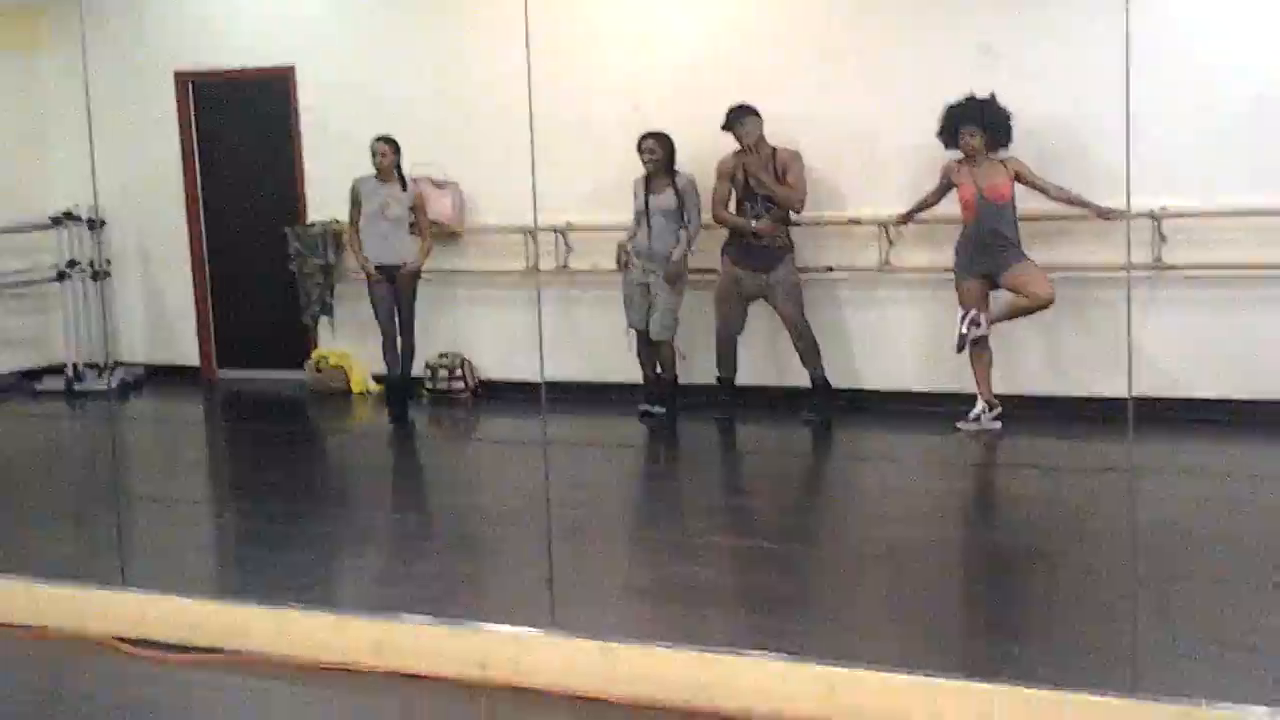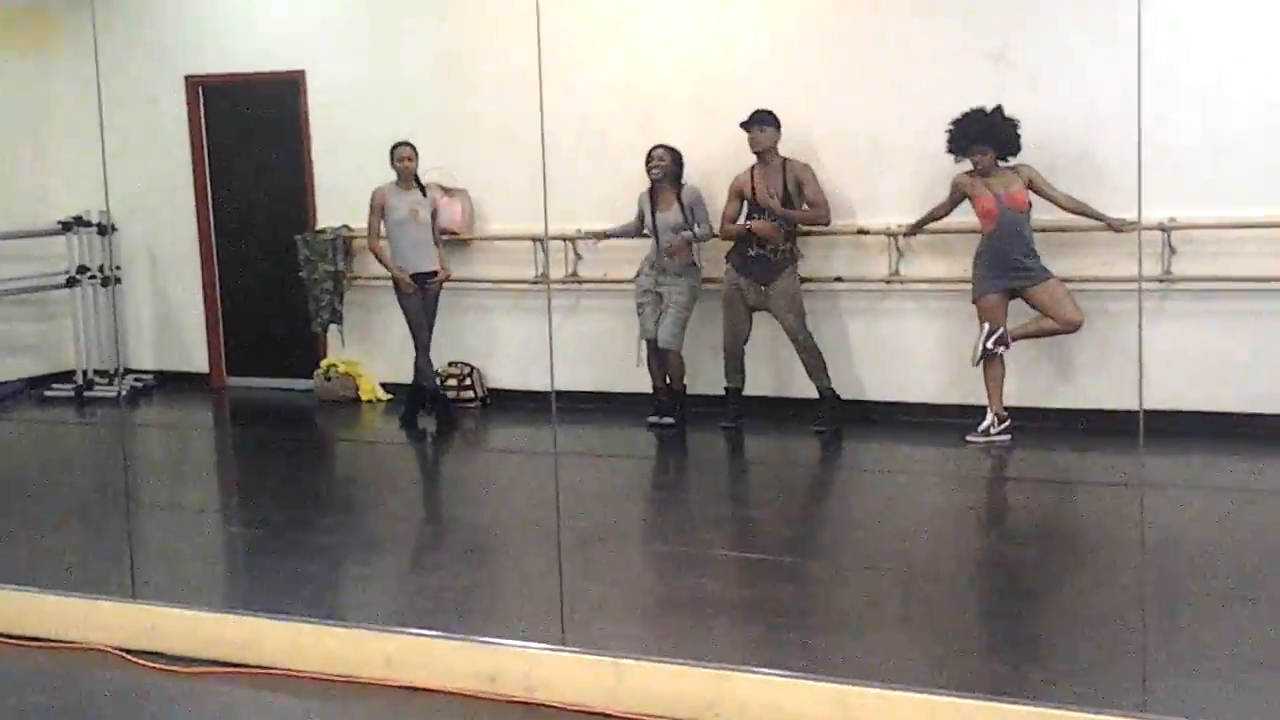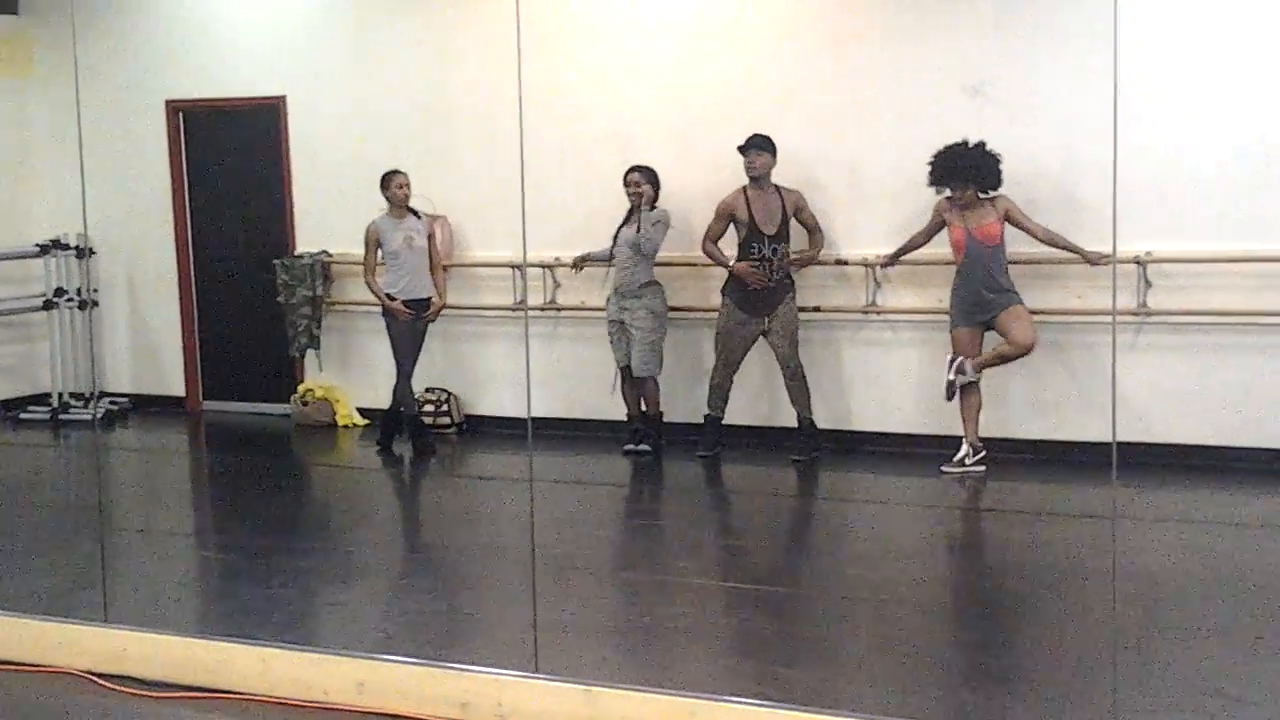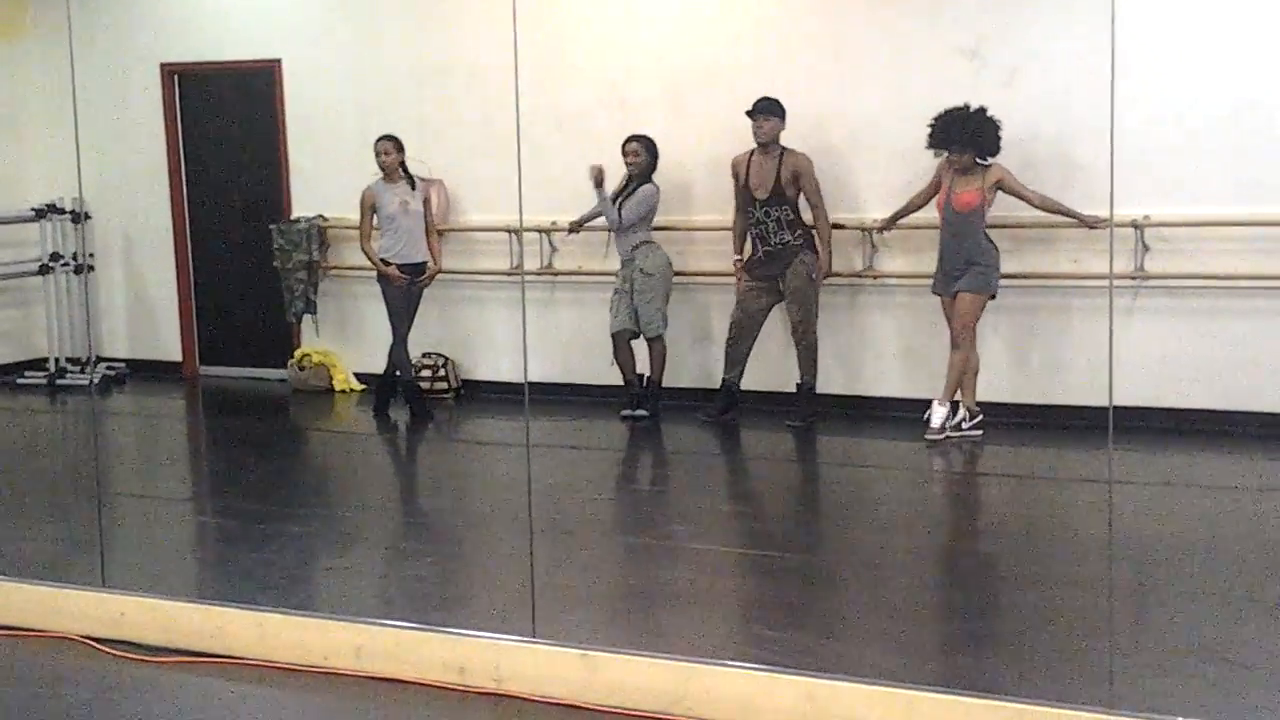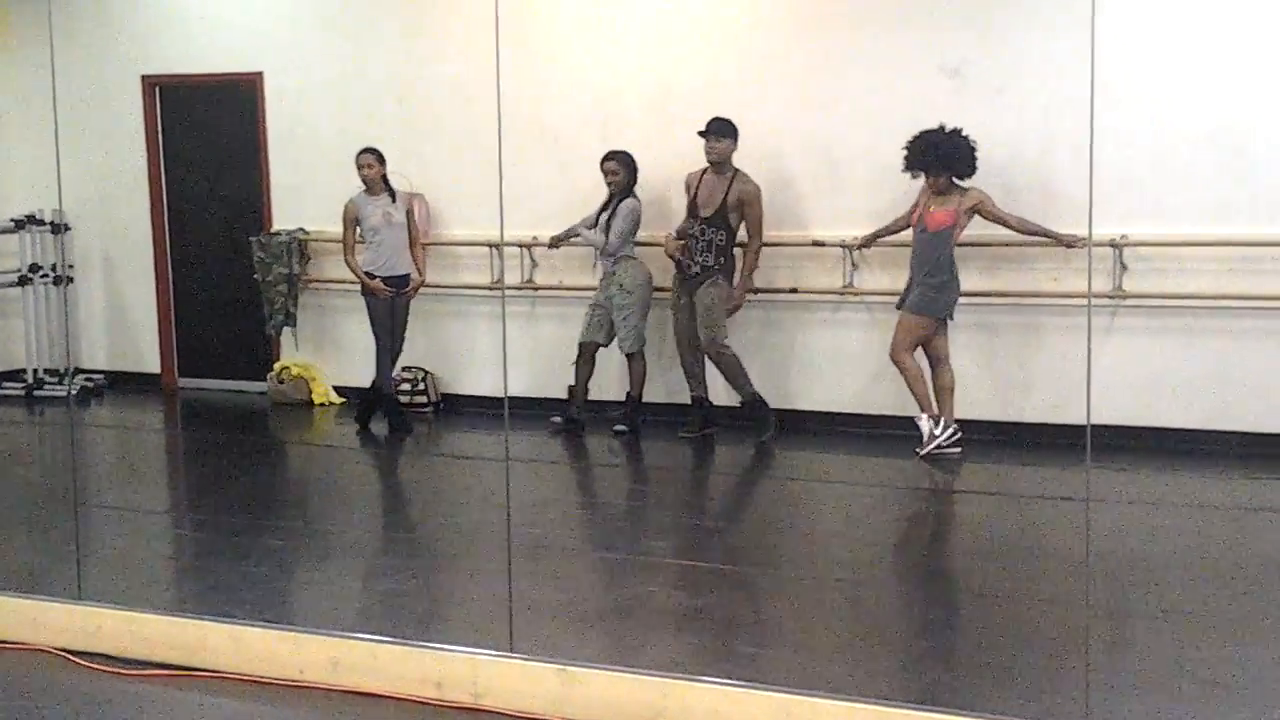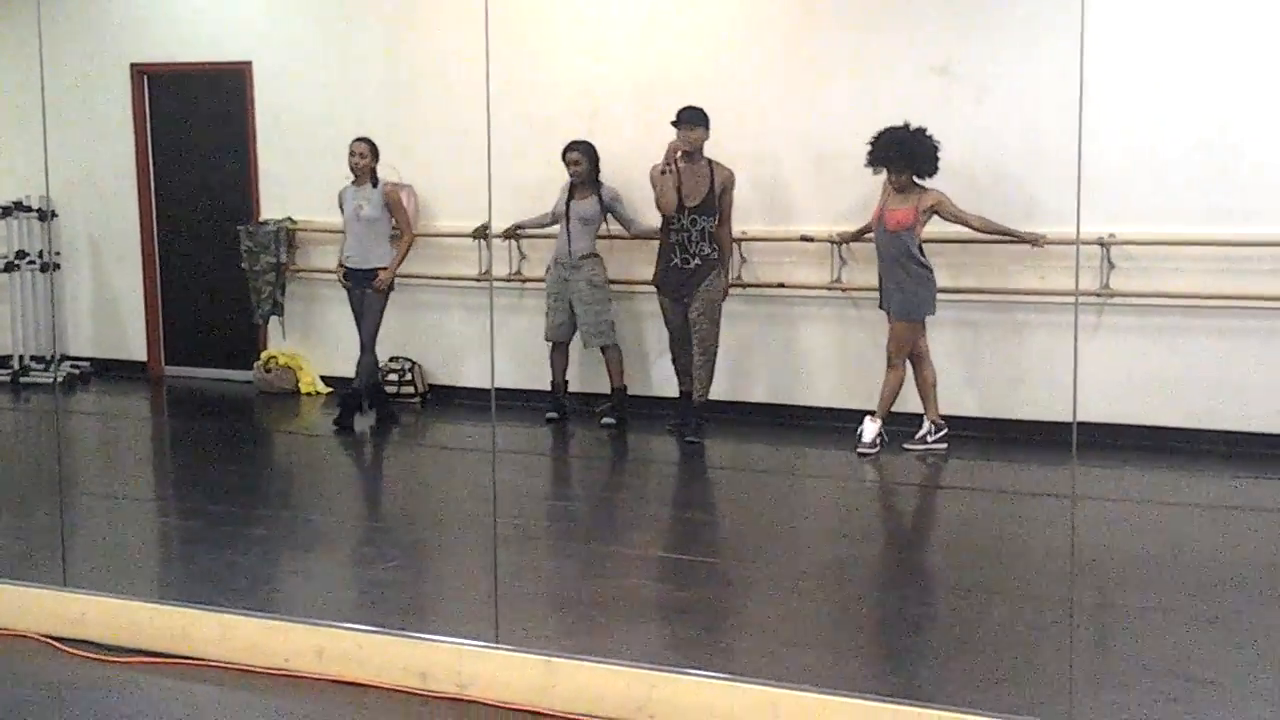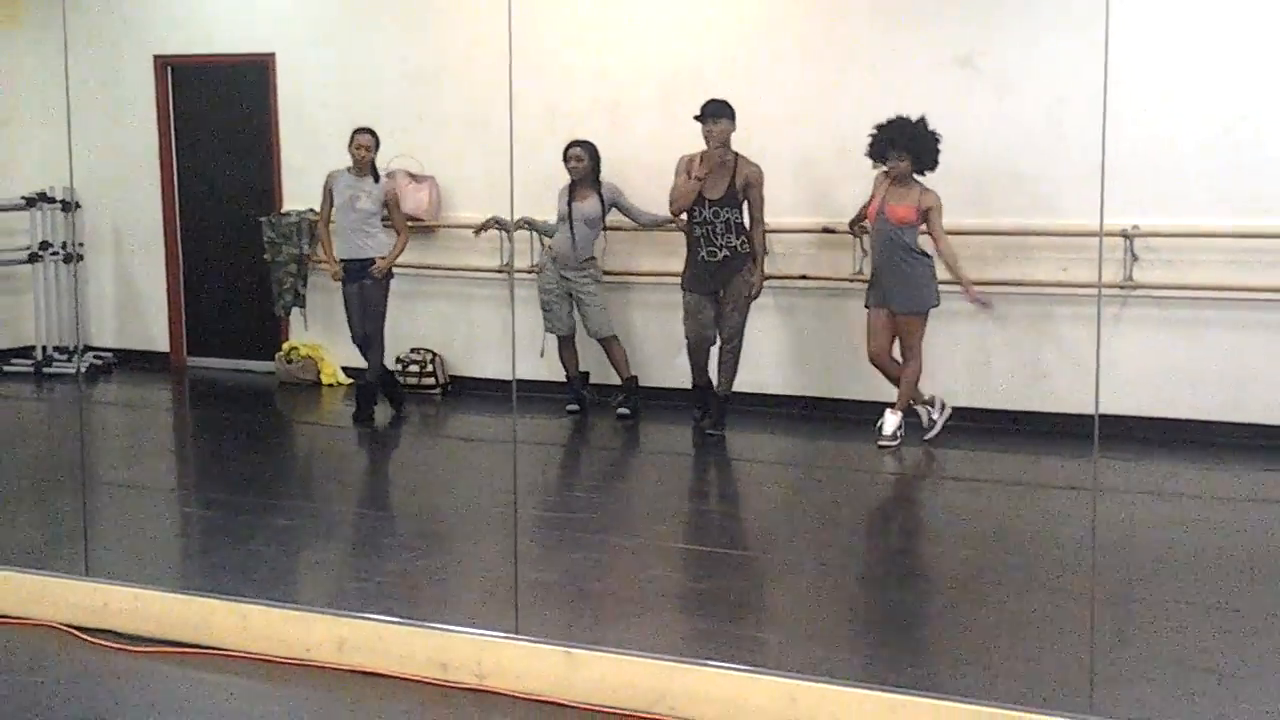
dt=0.7s
person 1, frame 1
left shoulder: (1009, 166)
right shoulder: (953, 170)
left elbow: (1051, 190)
right elbow: (933, 198)
left wrist: (1096, 208)
right wrist: (907, 215)
left hip: (1007, 254)
right hip: (970, 258)
left knee: (1043, 294)
right knee: (977, 336)
left ankle: (982, 319)
right ankle: (987, 404)
person 1, frame 2
left shoulder: (1022, 174)
right shoulder: (965, 182)
left elbow: (1062, 200)
right elbow: (944, 209)
left wrist: (1106, 219)
right wrist: (917, 226)
left hip: (1028, 265)
right hip: (991, 270)
left knee: (1072, 319)
right knee: (992, 347)
left ankle: (1006, 336)
right ankle: (997, 418)
person 1, frame 3
left shoulder: (999, 205)
right shoulder: (945, 209)
left elbow: (1039, 232)
right elbow: (923, 236)
left wrist: (1083, 253)
right wrist: (895, 256)
left hip: (1001, 295)
right hip: (965, 300)
left knee: (1024, 341)
right knee: (968, 379)
left ankle: (967, 367)
right ankle: (972, 449)
person 1, frame 4
left shoulder: (992, 174)
right shoulder: (945, 169)
left elbow: (1034, 198)
right elbow: (923, 196)
left wrist: (1079, 217)
right wrist: (892, 219)
left hip: (978, 265)
right hip: (949, 266)
left knee: (961, 338)
right knee: (964, 340)
left ankle: (942, 408)
right ankle: (969, 413)
person 1, frame 5
left shoulder: (970, 198)
right shoulder: (927, 192)
left elbow: (1010, 221)
right elbow: (907, 219)
left wrist: (1057, 236)
right wrist: (872, 237)
left hip: (937, 286)
right hip: (921, 284)
left knee: (900, 351)
right knee: (938, 359)
left ankle: (932, 421)
right ankle: (947, 429)
person 1, frame 6
left shoulder: (929, 199)
right shoulder: (887, 188)
left elbow: (972, 221)
left wrist: (1019, 235)
right wrist: (855, 234)
left hip: (912, 285)
right hip: (892, 285)
left knee: (896, 359)
right knee: (918, 356)
left ankle: (874, 425)
right ankle: (935, 426)
person 1, frame 7
left shoulder: (926, 198)
right shoulder: (882, 182)
left elbow: (941, 244)
left wrist: (966, 285)
right wrist: (855, 222)
left hip: (912, 281)
right hip: (881, 281)
left knee: (910, 354)
right knee: (877, 354)
left ankle: (895, 416)
right ankle: (927, 405)
person 2, frame 1
left shoulder: (788, 158)
right shoulder: (729, 164)
left elbow: (796, 203)
right elbow: (718, 212)
left wrist: (760, 173)
right wrist: (754, 225)
left hip: (778, 256)
right hip: (738, 257)
left knee: (797, 323)
right knee: (727, 328)
left ankle: (821, 389)
right ankle: (726, 391)
person 2, frame 2
left shoulder: (799, 172)
right shoulder: (741, 181)
left elbow: (823, 215)
right elbow: (725, 230)
left wrist: (781, 211)
right wrist: (751, 226)
left hip: (780, 270)
right hip: (741, 269)
left knee: (799, 335)
right knee: (734, 338)
left ankle: (828, 400)
right ankle: (733, 401)
person 2, frame 3
left shoulder: (792, 199)
right shoulder: (732, 203)
left elbow: (816, 231)
right elbow: (708, 243)
left wrist: (812, 254)
right wrist: (732, 265)
left hip: (780, 295)
right hip: (740, 296)
left knee: (790, 363)
right knee: (724, 365)
left ankle: (807, 430)
right ankle: (713, 429)
person 2, frame 4
left shoulder: (797, 163)
right shoulder: (740, 164)
left elbow: (817, 209)
left wrist: (825, 254)
right wrist: (738, 256)
left hip: (797, 256)
right hip: (760, 260)
left knee: (803, 328)
right knee: (740, 326)
left ankle: (806, 398)
right ankle: (728, 394)
person 2, frame 5
left shoulder: (745, 188)
right shoulder: (693, 180)
left elbow: (755, 239)
left wrist: (743, 286)
right wrist: (673, 236)
left hip: (716, 275)
right hip: (685, 274)
left knee: (711, 342)
right knee: (686, 346)
left ankle: (756, 405)
right ankle: (701, 411)
person 2, frame 6
left shoulder: (722, 175)
right shoulder: (661, 170)
left elbow: (724, 226)
right elbow: (667, 209)
left wrist: (726, 272)
right wrist: (669, 164)
left hip: (707, 270)
right hip: (670, 268)
left knee: (704, 342)
right knee: (679, 341)
left ankle: (697, 413)
right ankle: (685, 402)
person 2, frame 7
left shoulder: (749, 171)
right shoulder: (688, 164)
left elbow: (757, 223)
right elbow: (675, 208)
left wrist: (759, 269)
right wrist: (703, 171)
left hip: (737, 265)
right hip: (699, 263)
left knee: (730, 337)
right knee: (697, 335)
left ankle: (719, 405)
right ankle: (701, 389)
person 3, frame 1
left shoulder: (411, 192)
right shoulder: (360, 187)
left elbow: (426, 235)
right elbow: (353, 228)
left wrist: (418, 262)
right wrist: (362, 261)
left hip: (404, 270)
right hip: (377, 270)
left knee: (406, 332)
right knee: (388, 333)
left ankle: (403, 392)
right ankle: (393, 393)
person 3, frame 2
left shoulder: (428, 195)
right shoulder: (382, 195)
right elbow: (373, 241)
left wrist: (445, 267)
right wrist: (395, 272)
left hip: (431, 275)
right hip: (406, 277)
left knee: (423, 343)
right knee: (422, 342)
left ankle: (412, 408)
right ankle: (440, 406)
person 3, frame 3
left shoulder: (425, 223)
right shoulder: (377, 228)
left elbow: (436, 266)
right elbow: (369, 274)
left wrist: (441, 298)
right wrist: (387, 302)
left hip: (423, 303)
right hip: (397, 305)
left knee: (407, 370)
right knee: (404, 370)
left ankle: (388, 430)
right ankle: (417, 433)
person 3, frame 4
left shoulder: (420, 188)
right shoulder: (372, 193)
left elbow: (431, 231)
right elbow: (365, 239)
left wrist: (436, 263)
right wrist: (381, 268)
left hip: (418, 268)
right hip: (391, 269)
left knee: (402, 333)
right knee: (400, 333)
left ankle: (384, 392)
right ankle: (414, 397)
person 3, frame 5
left shoulder: (404, 200)
right shoulder: (354, 206)
left elbow: (415, 242)
right elbow: (349, 253)
left wrist: (420, 274)
right wrist: (366, 281)
left hip: (402, 280)
right hip: (376, 282)
left knee: (395, 346)
right knee: (385, 345)
left ankle: (371, 399)
right ankle: (393, 410)
person 3, frame 6
left shoulder: (386, 192)
right shoulder: (344, 194)
left elbow: (407, 235)
left wrist: (391, 270)
right wrist: (340, 266)
left hip: (377, 275)
right hip: (353, 275)
left knee: (366, 341)
right knee: (366, 341)
left ankle: (350, 404)
right ankle: (381, 405)
person 3, frame 7
left shoulder: (384, 189)
right shoulder: (334, 180)
left elbow: (402, 233)
right elbow: (323, 224)
left wrist: (389, 260)
right wrist: (331, 261)
left hip: (374, 265)
right hip: (348, 266)
left knee: (374, 334)
right knee: (358, 335)
left ankle: (366, 398)
right ankle: (389, 384)
person 4, frame 1
left shoulder: (683, 182)
right shoulder: (639, 183)
left elbow: (694, 224)
left wrist: (679, 257)
right wrist: (625, 243)
left hip: (667, 265)
right hip: (637, 263)
left knee: (661, 333)
right knee: (641, 331)
left ankle: (668, 393)
right ankle: (650, 390)
person 4, frame 2
left shoulder: (690, 194)
right shoulder: (646, 197)
left elbow: (707, 229)
left wrist: (687, 237)
right wrist: (607, 232)
left hip: (682, 277)
right hip: (651, 274)
left knee: (668, 342)
right knee: (651, 341)
left ankle: (677, 402)
right ankle: (661, 401)
person 4, frame 3
left shoulder: (659, 215)
right shoulder: (628, 217)
left elbow: (648, 248)
left wrist: (646, 208)
right wrist: (589, 256)
left hip: (645, 300)
right hip: (618, 300)
left knee: (643, 370)
right knee: (626, 370)
left ankle: (653, 431)
right ankle: (636, 429)
person 4, frame 4
left shoulder: (648, 191)
right shoulder: (629, 183)
left elbow: (618, 222)
right elbow: (612, 205)
left wrist: (599, 189)
right wrist: (582, 220)
left hip: (647, 262)
right hip: (628, 266)
left knee: (653, 333)
right knee: (619, 334)
left ankle: (652, 397)
right ankle: (634, 393)
person 4, frame 5
left shoulder: (630, 205)
right shoulder: (613, 200)
left elbow: (609, 245)
right elbow: (593, 220)
left wrist: (581, 233)
right wrist: (563, 234)
left hip: (628, 277)
right hip: (609, 279)
left knee: (632, 347)
right knee: (586, 344)
left ankle: (632, 411)
right ankle: (575, 409)
person 4, frame 6
left shoulder: (606, 194)
right shoulder: (567, 189)
left elbow: (632, 226)
right elbow: (552, 217)
left wrist: (659, 231)
right wrist: (519, 225)
left hip: (587, 271)
right hip: (558, 270)
left knee: (604, 336)
right knee: (558, 336)
left ankle: (618, 400)
right ankle: (559, 397)
person 4, frame 7
left shoulder: (608, 191)
right shoulder: (565, 192)
left elbow: (640, 217)
left wrist: (672, 219)
right wrist: (527, 222)
left hip: (585, 270)
right hip: (553, 266)
left knee: (603, 331)
right knee: (564, 332)
left ankle: (630, 389)
right ankle: (576, 389)
